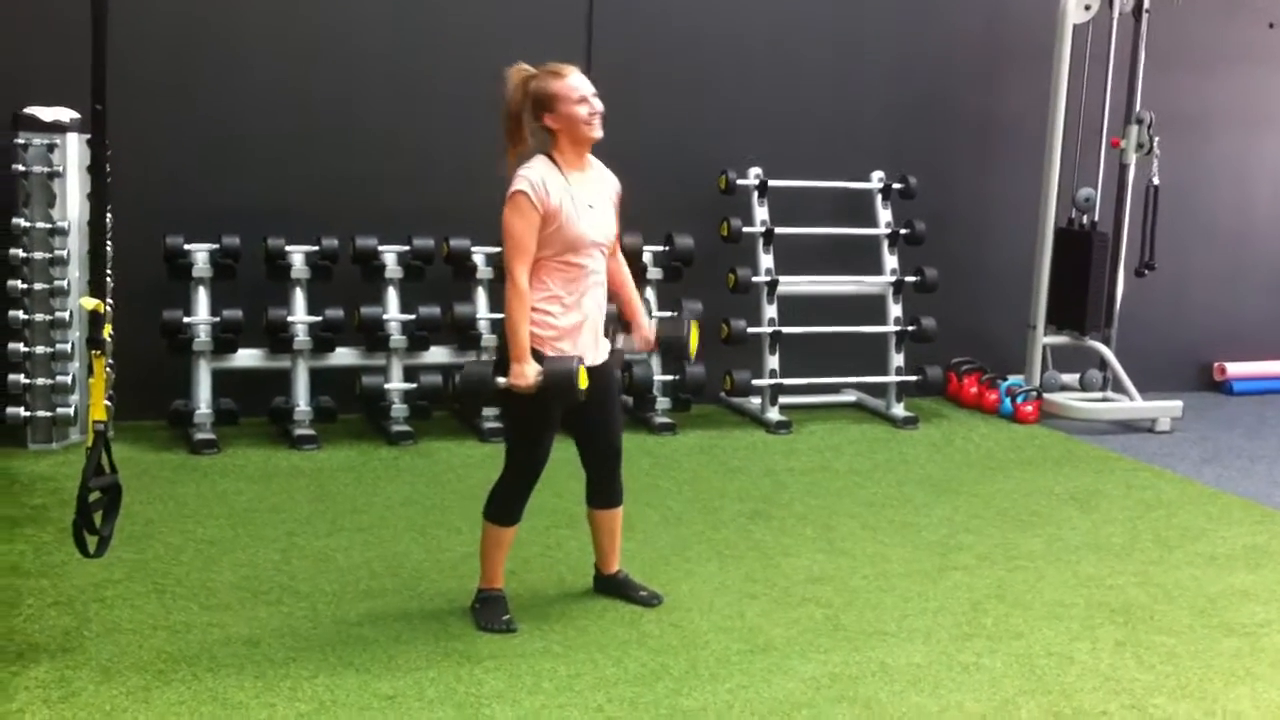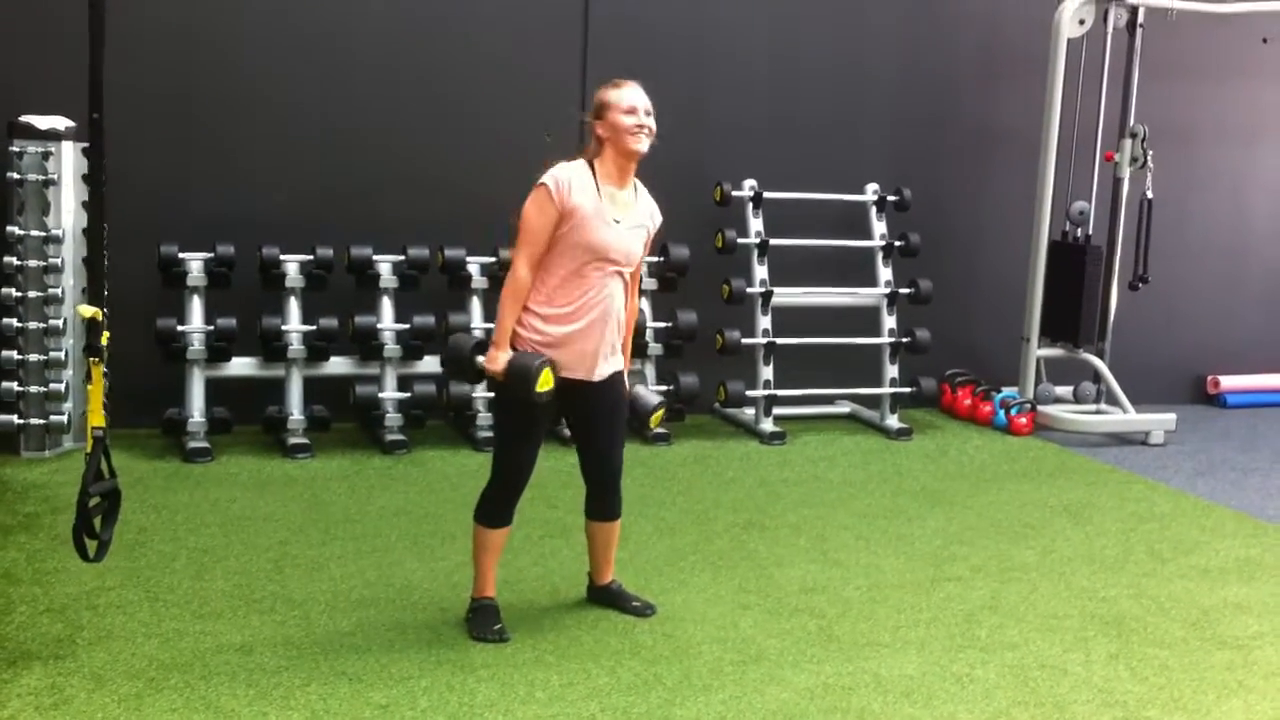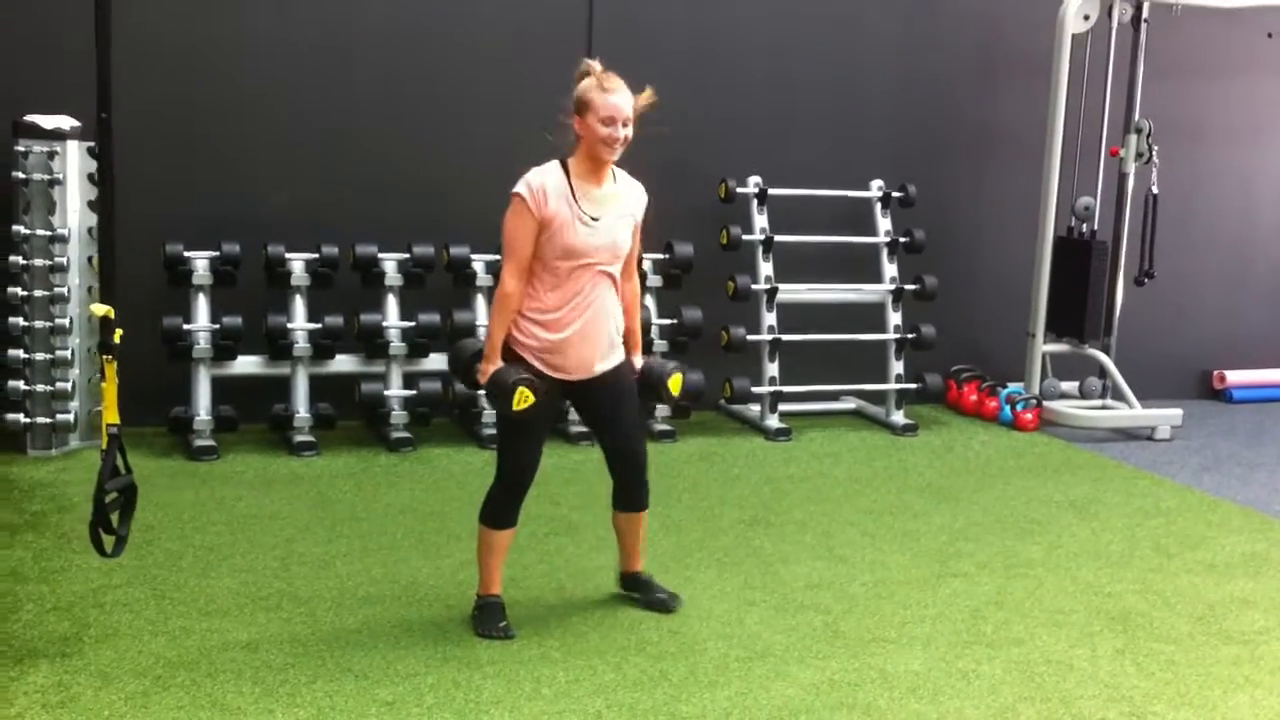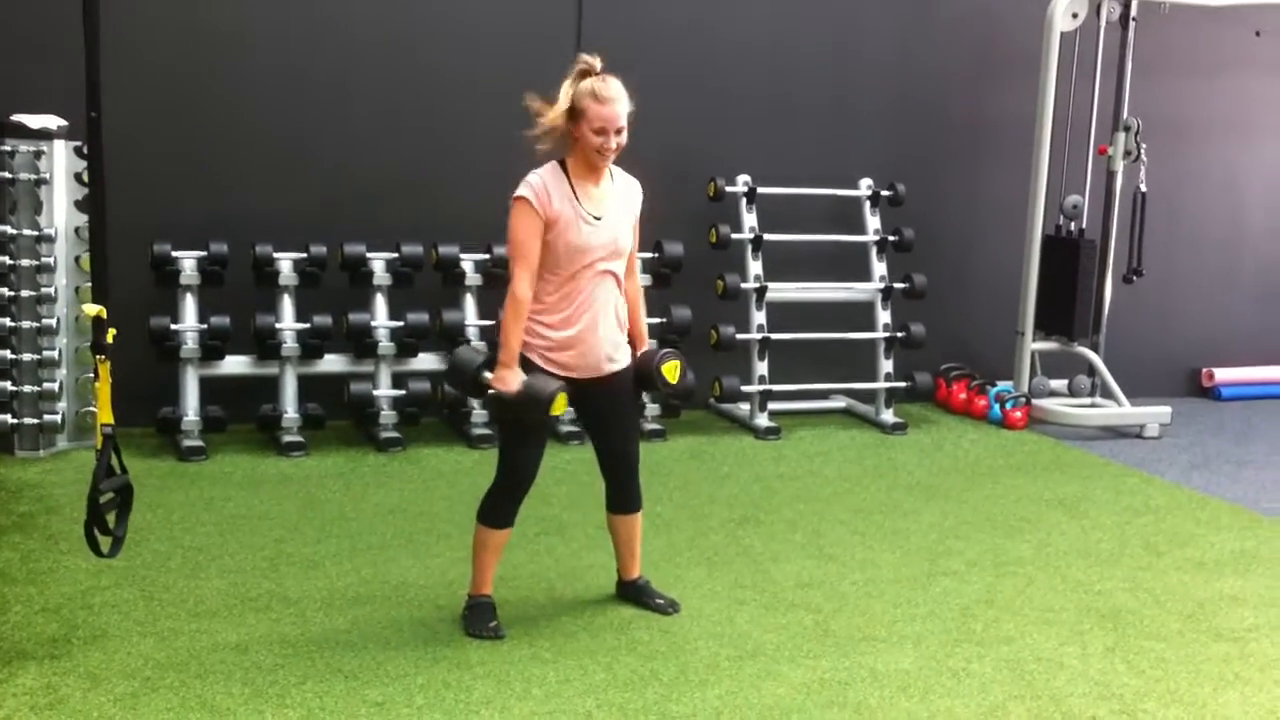
dt=0.3s
person 1, frame 1
left shoulder: (605, 178)
right shoulder: (533, 184)
right elbow: (518, 276)
left wrist: (639, 317)
right wrist: (520, 359)
left hip: (593, 350)
right hip: (542, 355)
left knee: (607, 463)
right knee: (523, 473)
left ankle: (609, 572)
right ankle: (490, 591)
person 1, frame 2
left shoulder: (647, 208)
right shoulder: (562, 183)
right elbow: (522, 269)
left wrist: (626, 365)
right wrist: (500, 346)
left hip: (601, 366)
right hip: (537, 358)
left knee: (607, 478)
right knee: (509, 478)
left ankle: (602, 582)
right ankle: (482, 600)
person 1, frame 3
left shoulder: (632, 194)
right shoulder: (538, 189)
right elbow: (512, 280)
left wrist: (636, 349)
right wrist: (491, 356)
left hip: (605, 360)
right hip: (537, 361)
left knee: (632, 464)
right knee: (514, 478)
left ankle: (634, 574)
right ankle: (488, 598)
person 1, frame 4
left shoulder: (629, 189)
right shoulder: (539, 190)
right elbow: (522, 284)
left wrist: (643, 345)
right wrist: (506, 363)
left hip: (608, 361)
right hip: (542, 362)
left knee: (624, 470)
right knee: (514, 478)
left ankle: (631, 580)
right ankle: (479, 599)
